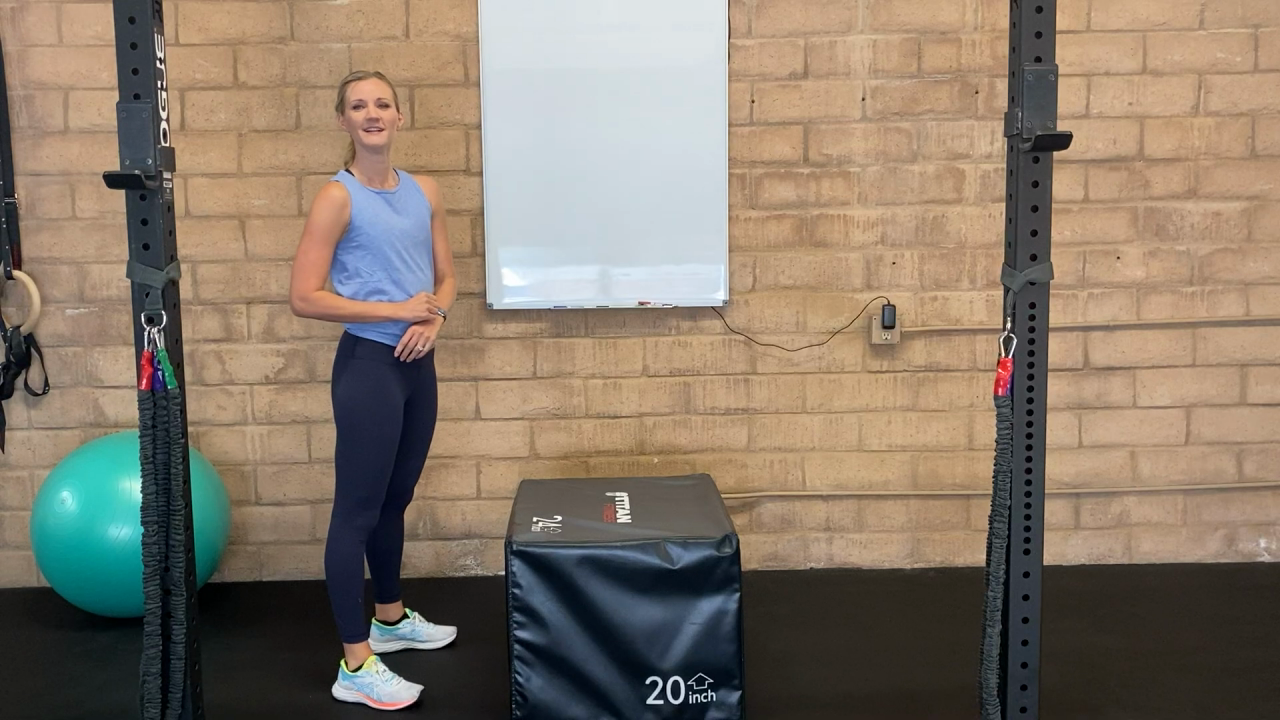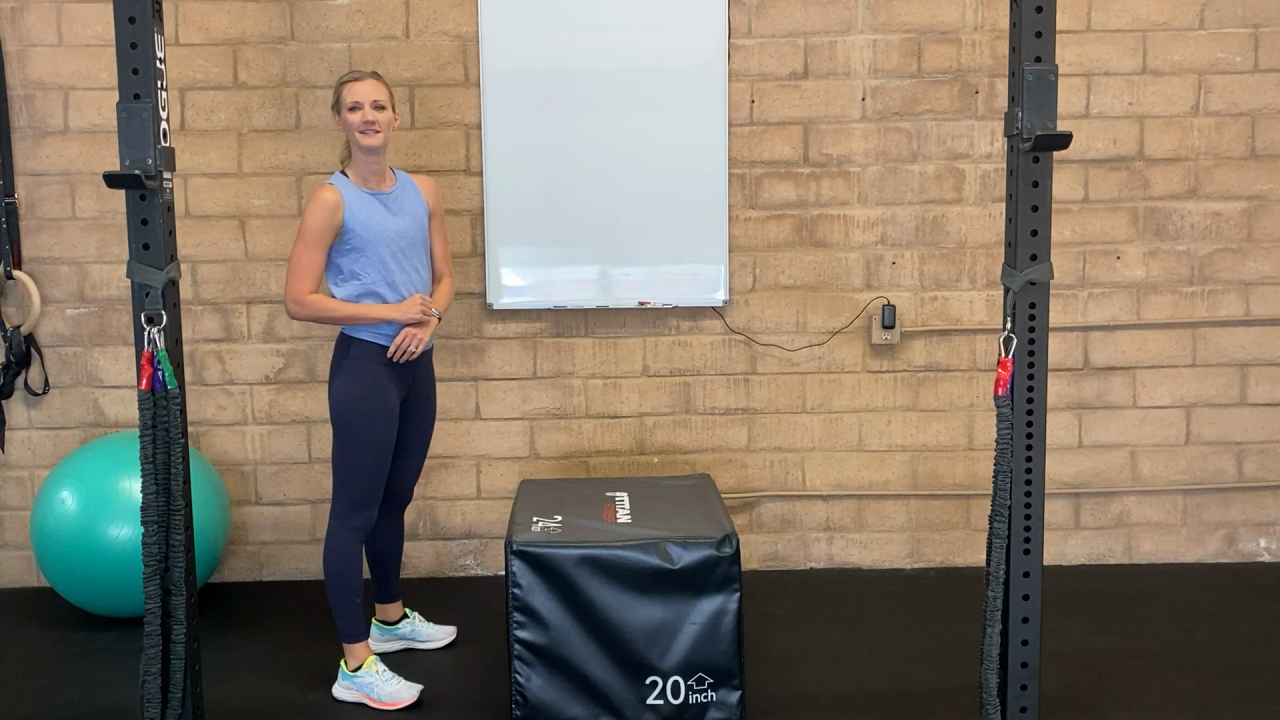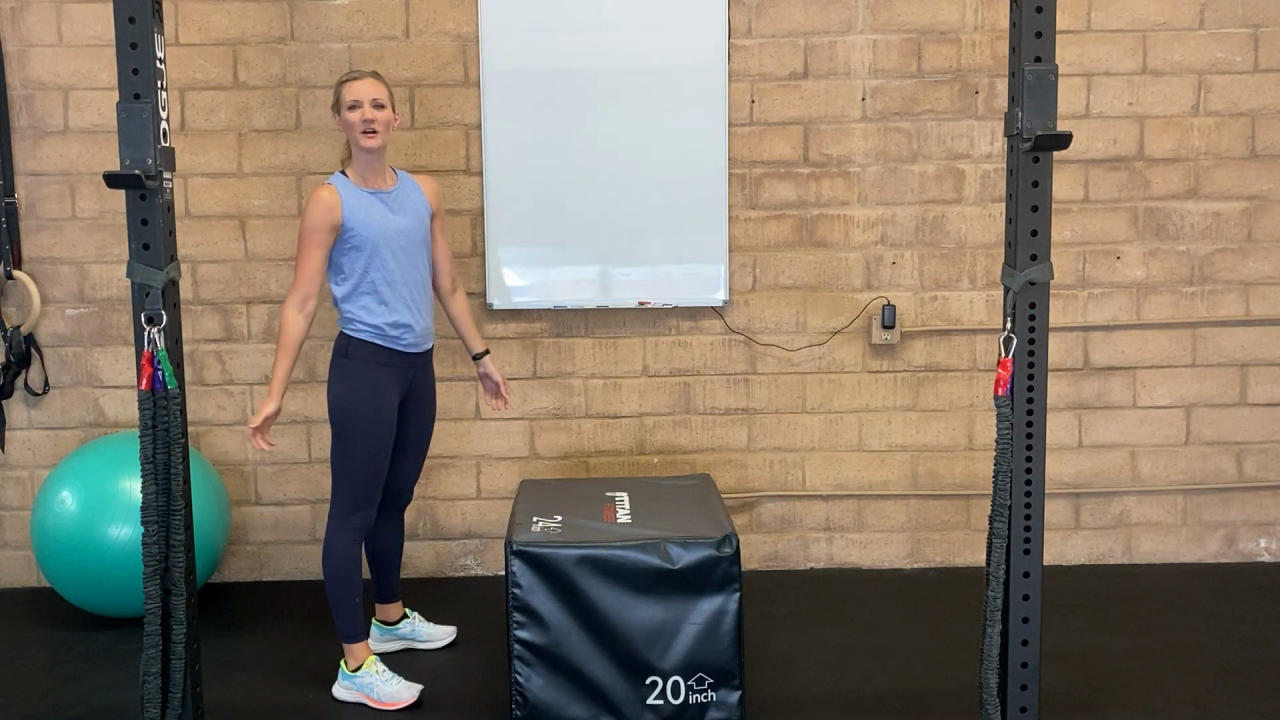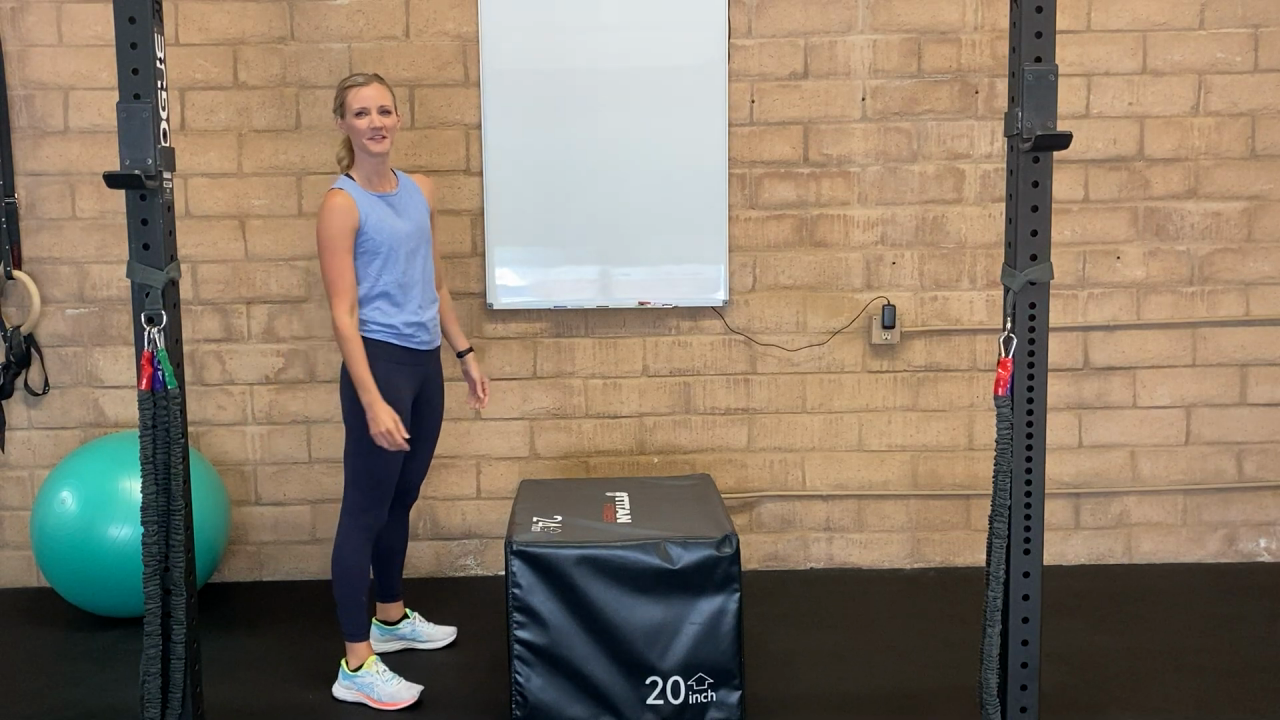
dt=1s
person 1, frame 1
left shoulder: (424, 191)
right shoulder: (337, 197)
left elbow: (445, 277)
right elbow: (304, 297)
left wrist: (432, 319)
right wrist: (396, 311)
left hip: (417, 366)
right hip: (368, 366)
left knee: (395, 500)
right knee: (357, 509)
left ankle: (391, 619)
right ankle: (355, 667)
person 1, frame 2
left shoulder: (422, 191)
right shoulder: (331, 200)
left elbow: (443, 277)
right elbow: (300, 300)
left wrist: (428, 320)
right wrist: (390, 313)
left hip: (416, 366)
right hip: (364, 367)
left knee: (394, 500)
right knee: (355, 510)
left ankle: (391, 618)
right ankle: (356, 666)
person 1, frame 3
left shoulder: (424, 192)
right shoulder: (330, 200)
left elbow: (447, 285)
right elbow: (301, 301)
left wrist: (480, 355)
right wrist: (275, 394)
left hip: (418, 365)
right hip: (365, 366)
left knee: (394, 500)
right knee: (355, 509)
left ankle: (391, 618)
right ankle: (355, 665)
person 1, frame 4
left shoulder: (421, 190)
right shoulder: (341, 204)
right elbow: (343, 313)
left wrist: (465, 354)
right wrist: (372, 402)
left hip: (425, 363)
right hip: (379, 366)
left knee: (401, 500)
right knee: (365, 509)
left ankle: (391, 617)
right ankle: (356, 665)
